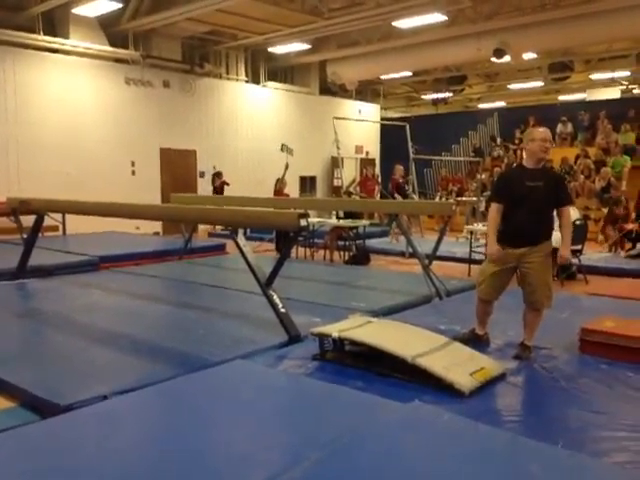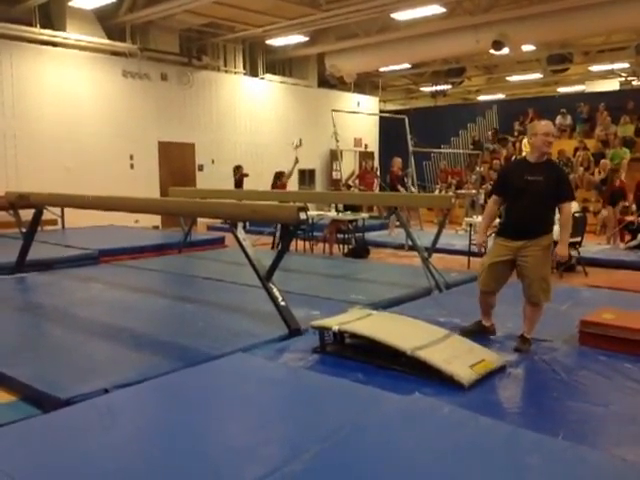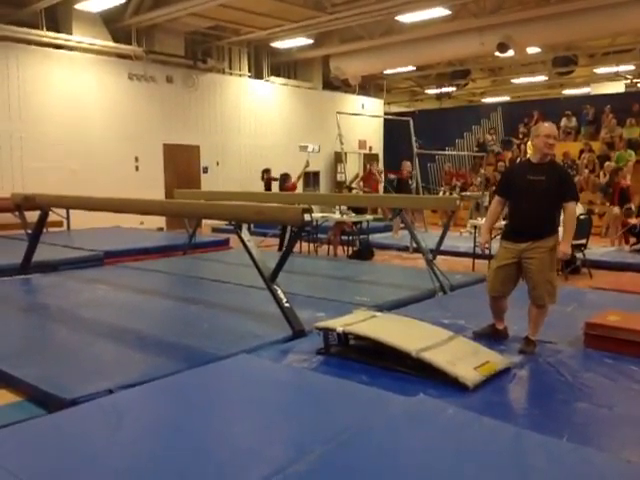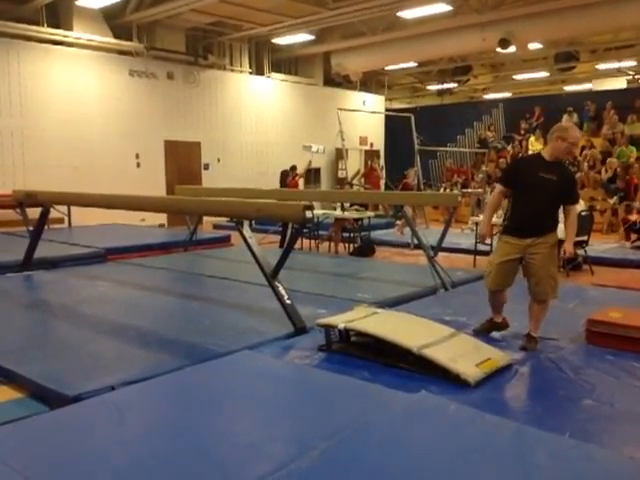
dt=0.5s
person 1, frame 1
left shoulder: (554, 179)
right shoulder: (508, 177)
left elbow: (564, 213)
right elbow: (495, 210)
left wrist: (565, 246)
right wrist: (492, 241)
left hip: (538, 249)
right hip: (506, 246)
left knee: (536, 299)
right knee: (485, 291)
left ankle: (526, 343)
right ankle: (480, 332)
person 1, frame 2
left shoulder: (557, 174)
right shoulder: (511, 169)
left elbow: (565, 209)
right elbow: (495, 202)
left wrist: (563, 243)
right wrist: (482, 231)
left hip: (537, 242)
right hip: (505, 238)
left knee: (535, 293)
right knee: (487, 283)
left ankle: (526, 336)
right ankle: (486, 323)
person 1, frame 3
left shoulder: (560, 174)
right shoulder: (514, 171)
left elbow: (570, 209)
right elbow: (498, 203)
left wrist: (566, 242)
right wrist: (486, 231)
left hip: (542, 244)
right hip: (510, 241)
left knee: (540, 295)
right knee: (496, 288)
left ankle: (531, 338)
right ankle: (498, 327)
person 1, frame 4
left shoulder: (566, 176)
right shoulder: (522, 164)
left elbow: (571, 211)
right elbow: (500, 192)
left wrist: (569, 241)
right wrist: (486, 221)
left hip: (543, 240)
right hip: (511, 236)
left knee: (542, 291)
right knee: (495, 281)
left ankle: (532, 334)
right ankle: (497, 319)
